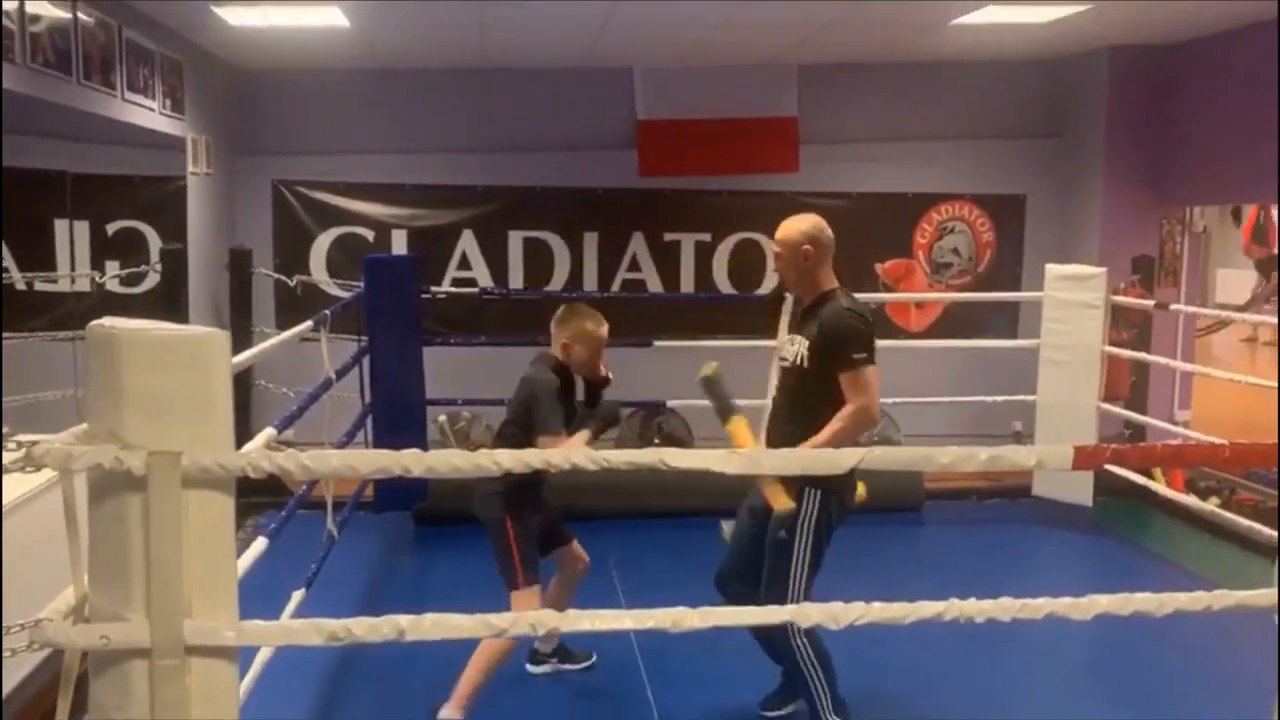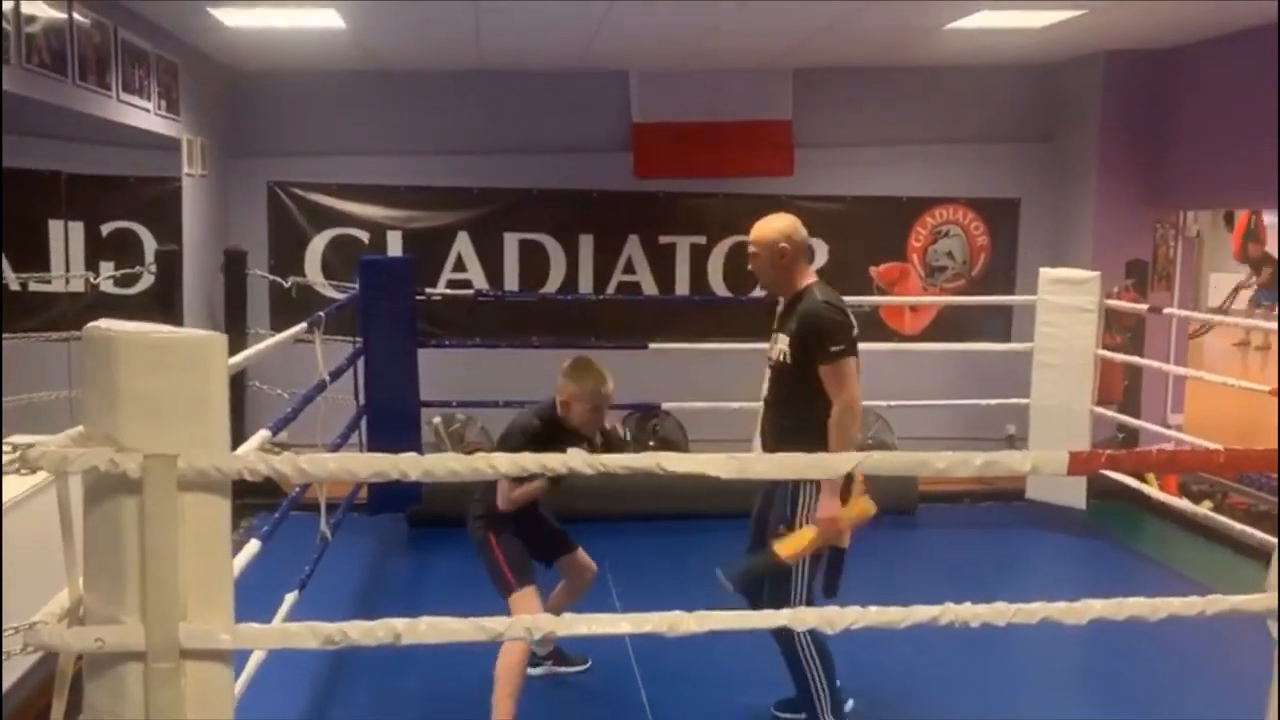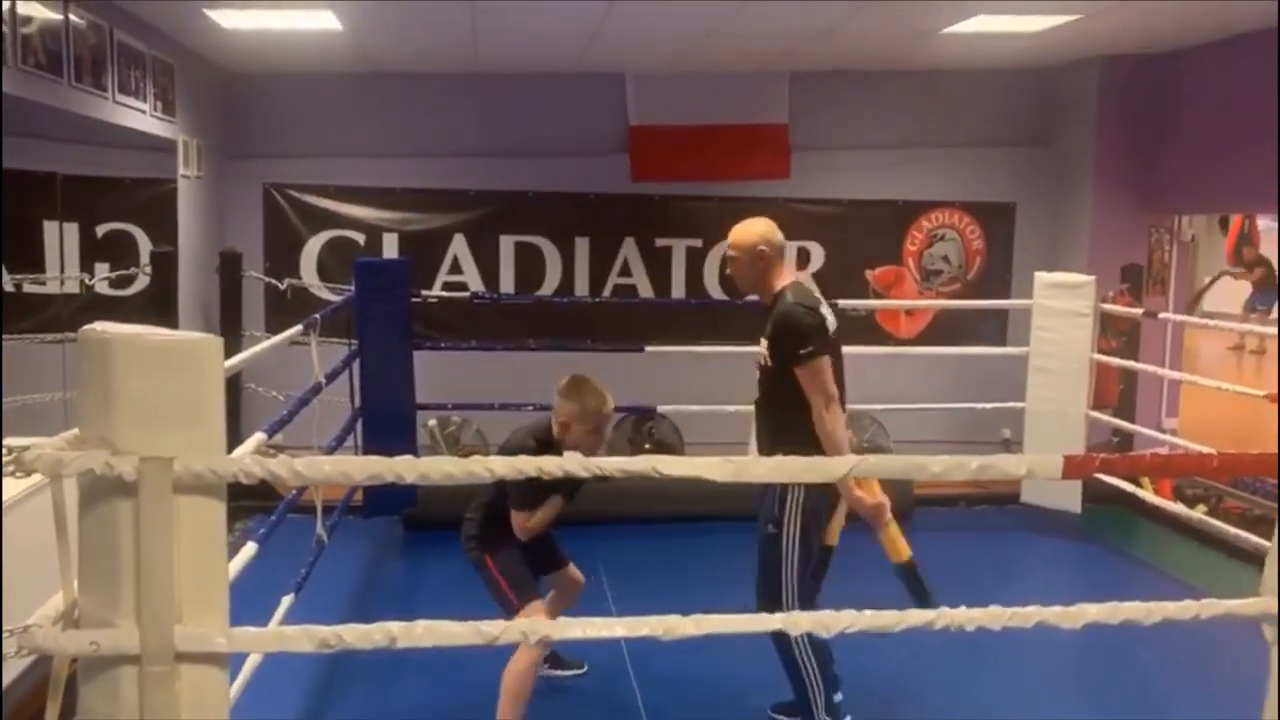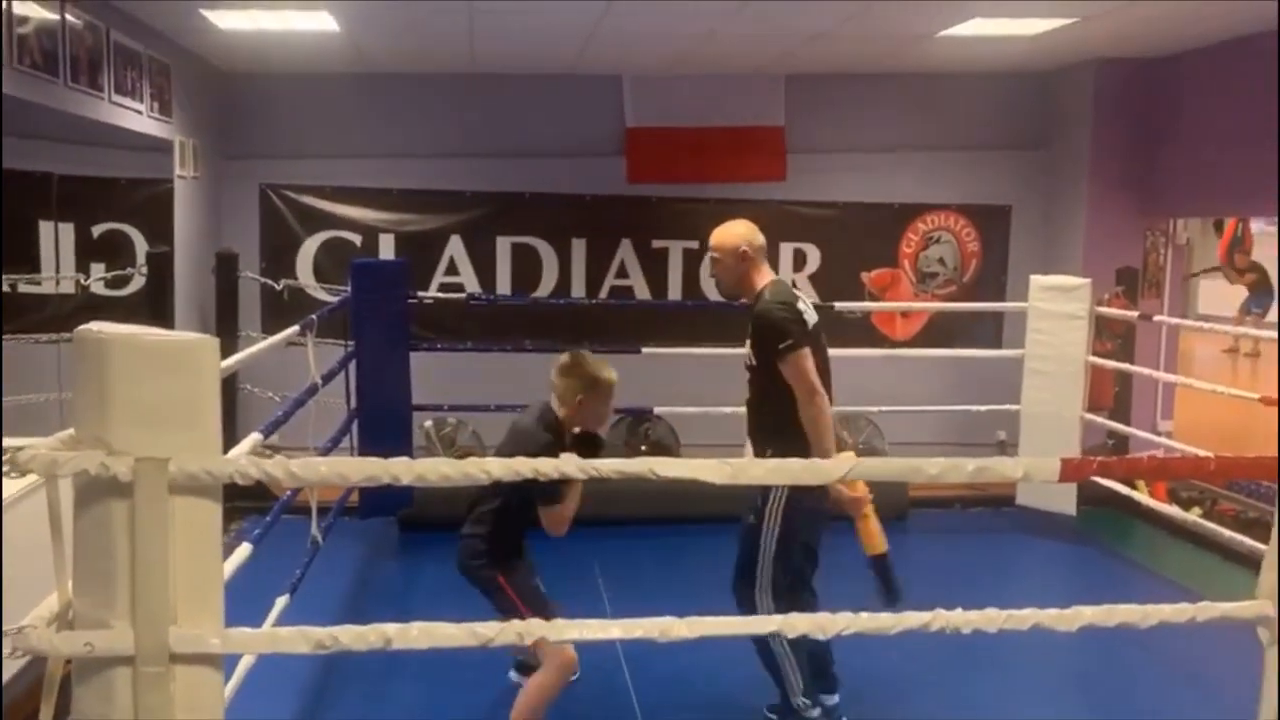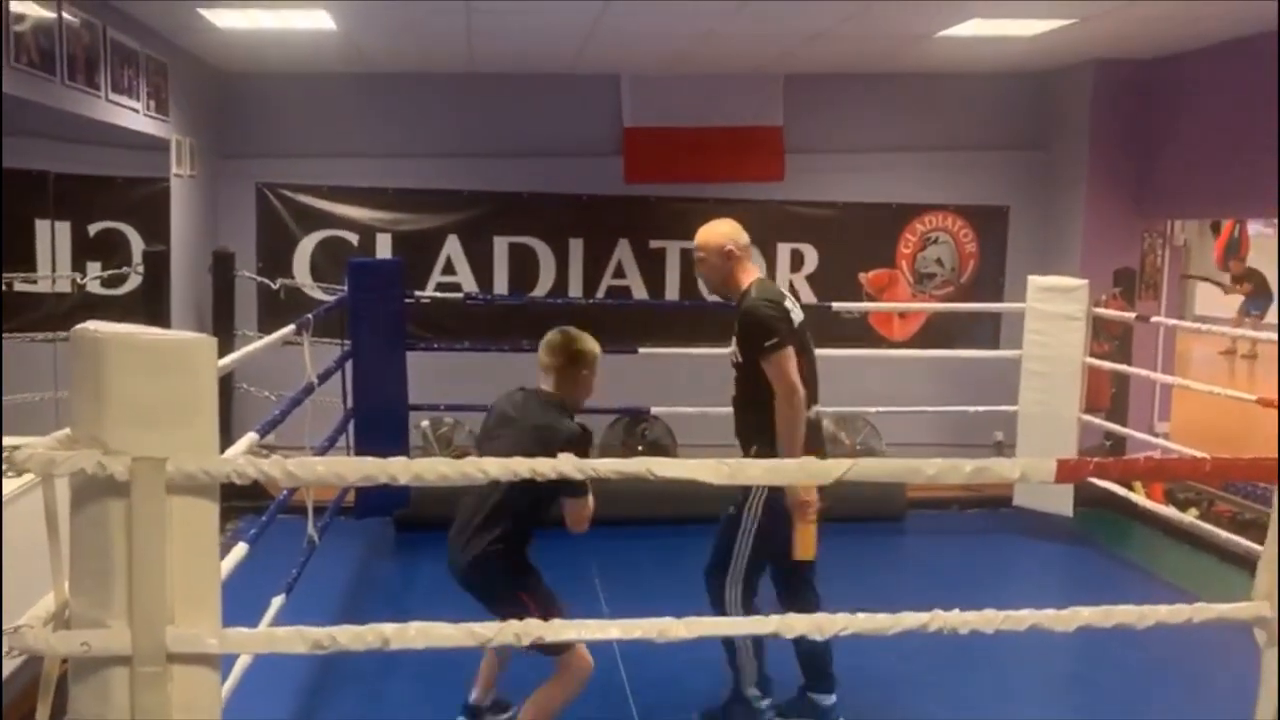
dt=0.1s
person 1, frame 1
left shoulder: (844, 320)
right shoulder: (806, 312)
left elbow: (864, 411)
right wrist: (773, 457)
left hip: (813, 486)
right hip: (782, 479)
left knee: (784, 607)
right knee: (735, 581)
person 1, frame 2
left shoulder: (822, 315)
right shoulder: (791, 309)
left elbow: (847, 406)
left wrist: (830, 492)
left hip: (808, 482)
right hip: (784, 477)
left knee: (789, 606)
right knee: (763, 591)
person 1, frame 3
left shoulder: (793, 315)
right shoulder: (794, 307)
left elbow: (826, 404)
left wrist: (846, 484)
left hip: (802, 476)
left knee: (785, 603)
right knee: (785, 595)
person 1, frame 4
left shoulder: (771, 313)
right shoulder: (780, 303)
left elbow: (812, 396)
left wrist: (831, 477)
left knee: (758, 592)
right knee: (791, 589)
person 1, frame 5
left shoulder: (757, 311)
right shoulder: (772, 301)
left elbow: (791, 395)
left wrist: (789, 477)
left hip: (779, 465)
right hip: (797, 463)
left knee: (727, 579)
right knee: (794, 583)
person 2, frame 1
left shoulder: (560, 373)
right shoulder: (543, 383)
right elbow: (560, 454)
left wrist: (596, 388)
right wrist: (594, 426)
left hip: (527, 490)
right hip: (505, 499)
left knee: (575, 564)
right knee: (526, 611)
left ankle: (545, 648)
person 2, frame 2
left shoulder: (573, 420)
right shoulder: (527, 430)
right elbow: (505, 501)
left wrist: (596, 442)
right wrist: (554, 474)
left hip: (526, 511)
right hip: (496, 521)
left knee: (583, 572)
right knee: (528, 621)
left ankle: (542, 652)
person 2, frame 3
left shoulder: (560, 438)
right shoulder: (527, 451)
right elbow: (524, 530)
left wrist: (572, 474)
right wrist: (564, 488)
left hip: (496, 527)
right hip: (491, 539)
left knee: (573, 584)
left ankle: (539, 656)
person 2, frame 4
left shoulder: (544, 418)
right shoulder: (542, 448)
right elbow: (557, 527)
left wrist: (578, 457)
left hip: (500, 529)
right hip: (488, 551)
left knee: (537, 603)
right knee: (562, 659)
left ankle: (528, 662)
person 2, frame 5
left shoulder: (505, 404)
right shoulder: (568, 435)
right elbow: (579, 522)
right wrist: (581, 477)
left hip: (465, 549)
right hip: (497, 561)
left knee: (518, 620)
right knee: (575, 665)
